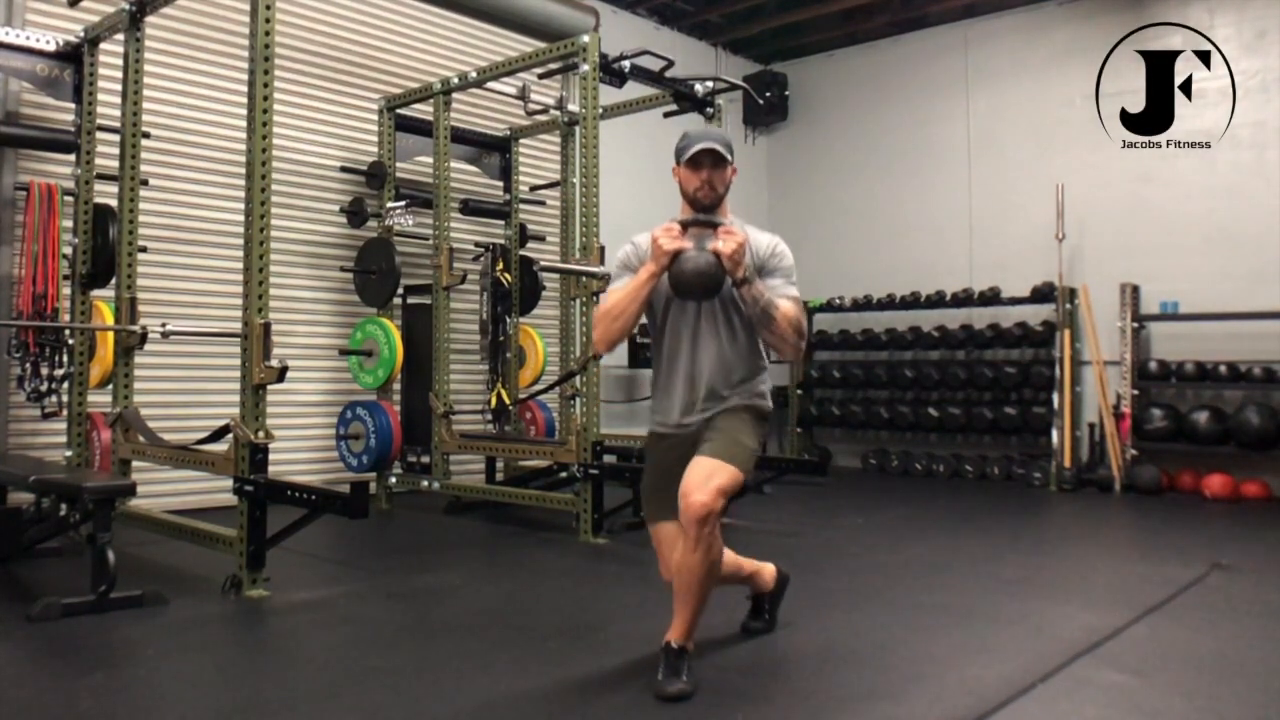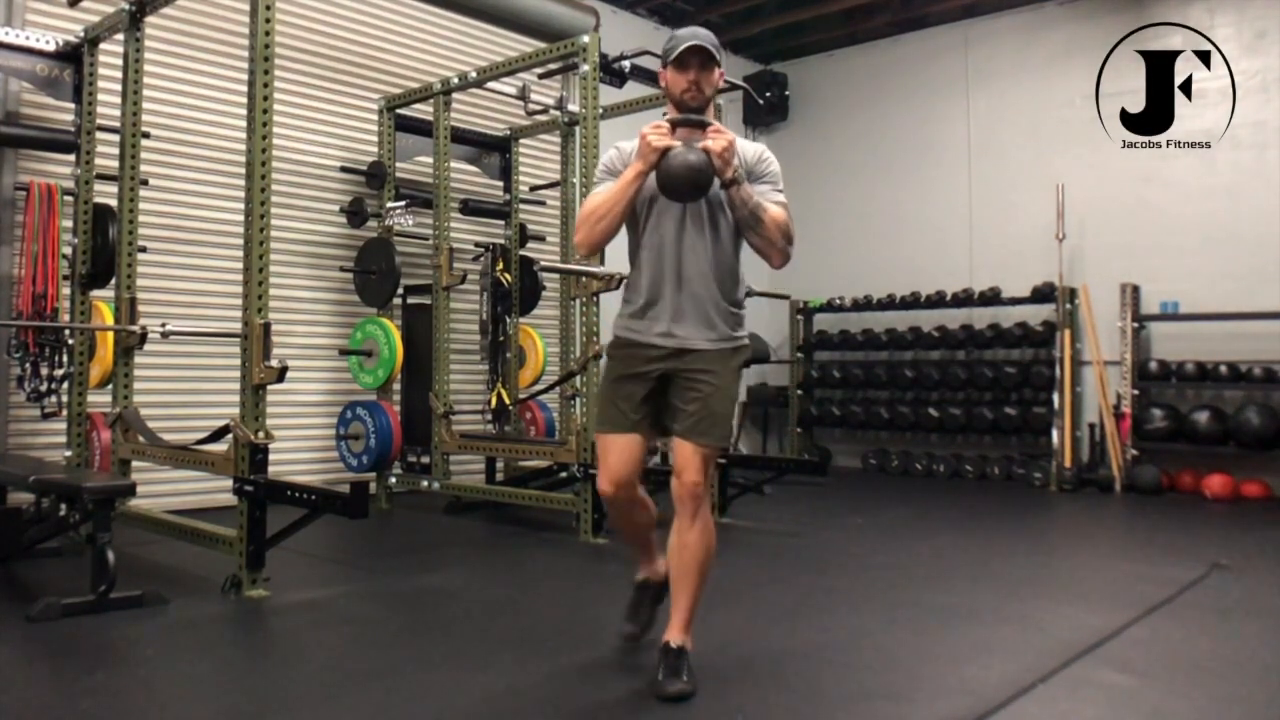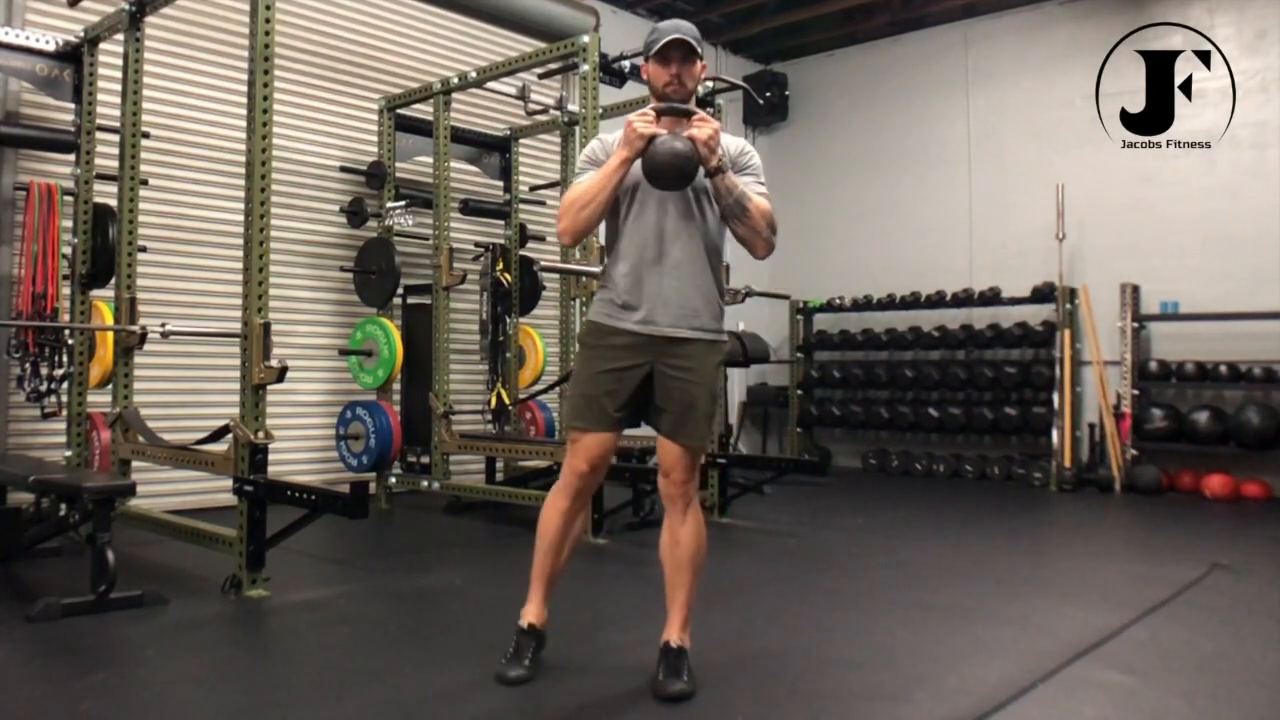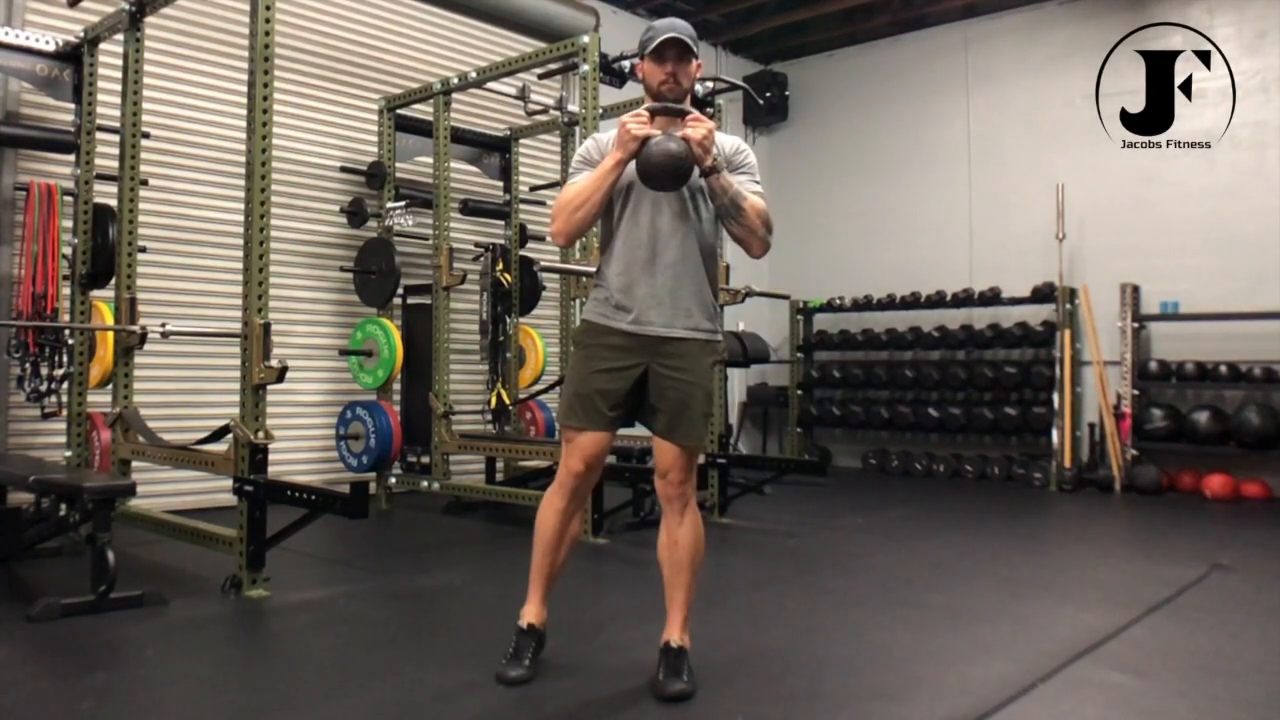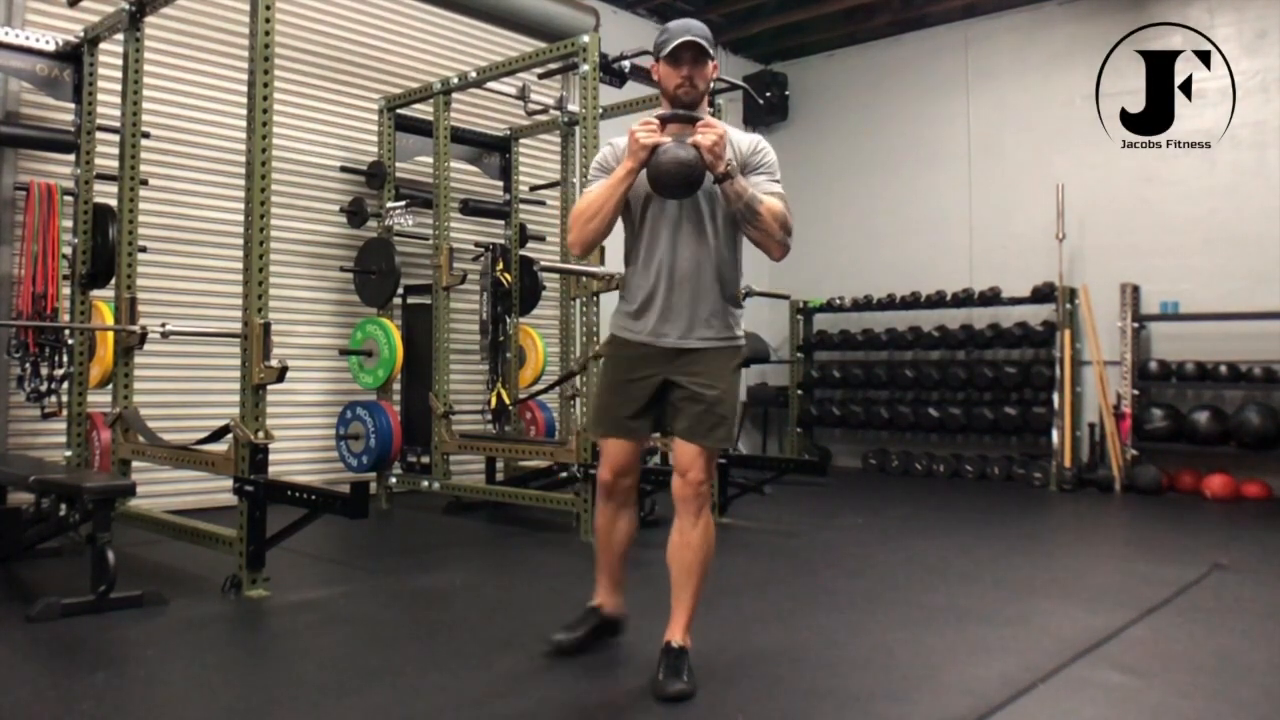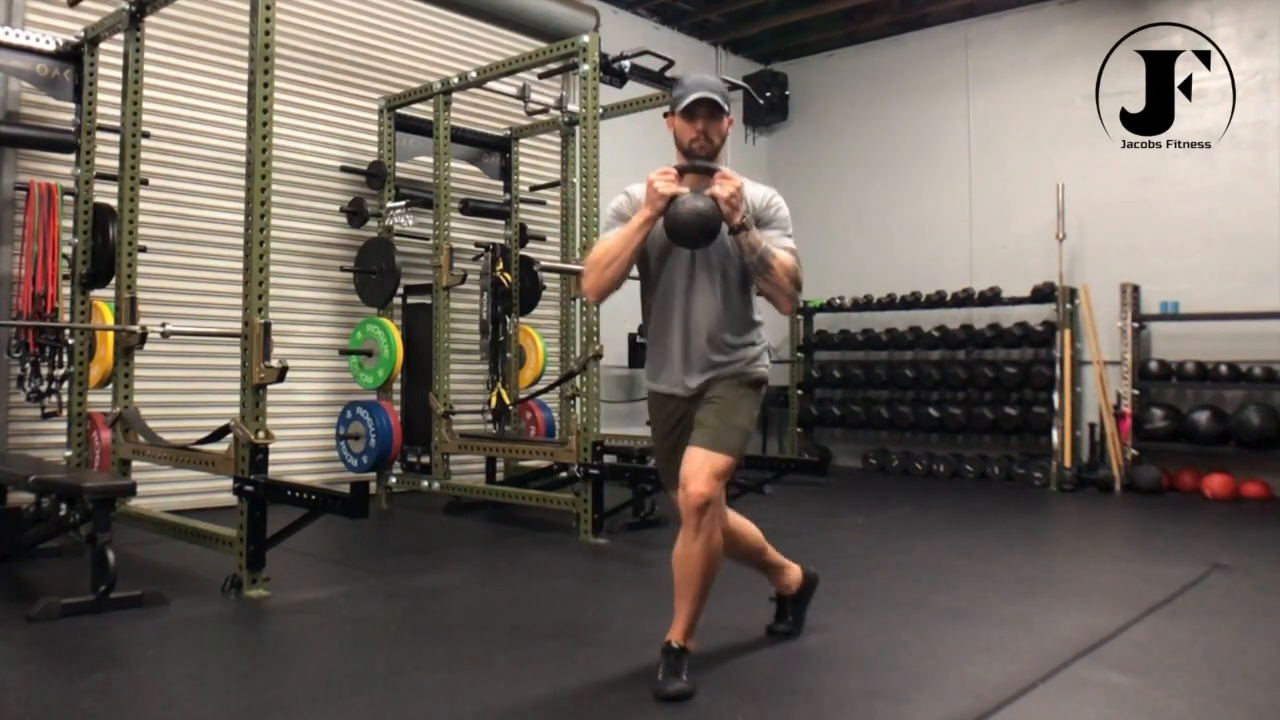
dt=0.4s
person 1, frame 1
left shoulder: (765, 248)
right shoulder: (643, 248)
left elbow: (792, 346)
right elbow: (603, 338)
left wrist: (742, 275)
right wrist: (654, 268)
left hip: (735, 410)
right hip: (669, 421)
left knee: (699, 505)
right knee: (680, 565)
left ankle: (677, 647)
right ankle: (766, 579)
person 1, frame 2
left shoulder: (751, 156)
right shoulder: (627, 153)
left elbow: (779, 252)
right elbow: (585, 241)
left wrist: (730, 176)
right wrist: (641, 166)
left hip: (709, 346)
right hip: (635, 339)
left knee: (690, 490)
right knee: (614, 483)
left ankle: (677, 642)
right ankle: (654, 573)
person 1, frame 3
left shoulder: (735, 151)
right shoulder: (609, 144)
left elbow: (762, 242)
right elbow: (568, 230)
left wrist: (714, 165)
right wrist: (627, 154)
left hip: (692, 338)
right hip: (615, 330)
left knee: (679, 486)
right knee: (580, 472)
left ankle: (675, 642)
right ankle: (532, 622)
person 1, frame 4
left shoulder: (729, 149)
right shoulder: (604, 144)
left elbow: (758, 241)
right elbow: (562, 229)
left wrist: (708, 164)
right wrist: (620, 156)
left hip: (687, 339)
right hip: (608, 330)
left knee: (676, 486)
right knee: (575, 472)
left ankle: (676, 641)
right ankle: (532, 622)
person 1, frame 5
left shoulder: (748, 149)
right shoulder: (621, 149)
left elbow: (778, 244)
right elbow: (578, 242)
left wrist: (724, 170)
right wrist: (632, 164)
left hip: (708, 345)
right hip: (635, 338)
left knee: (691, 487)
right knee: (613, 477)
left ankle: (676, 642)
right ankle: (606, 605)
person 1, frame 6
left shoulder: (760, 202)
right shoulder: (634, 200)
left elbow: (789, 298)
right elbow: (593, 288)
left wrist: (737, 222)
right wrist: (649, 214)
left hip: (731, 374)
right hip: (669, 381)
left knee: (697, 493)
right knee: (699, 518)
left ankle: (677, 645)
right ankle: (792, 579)
